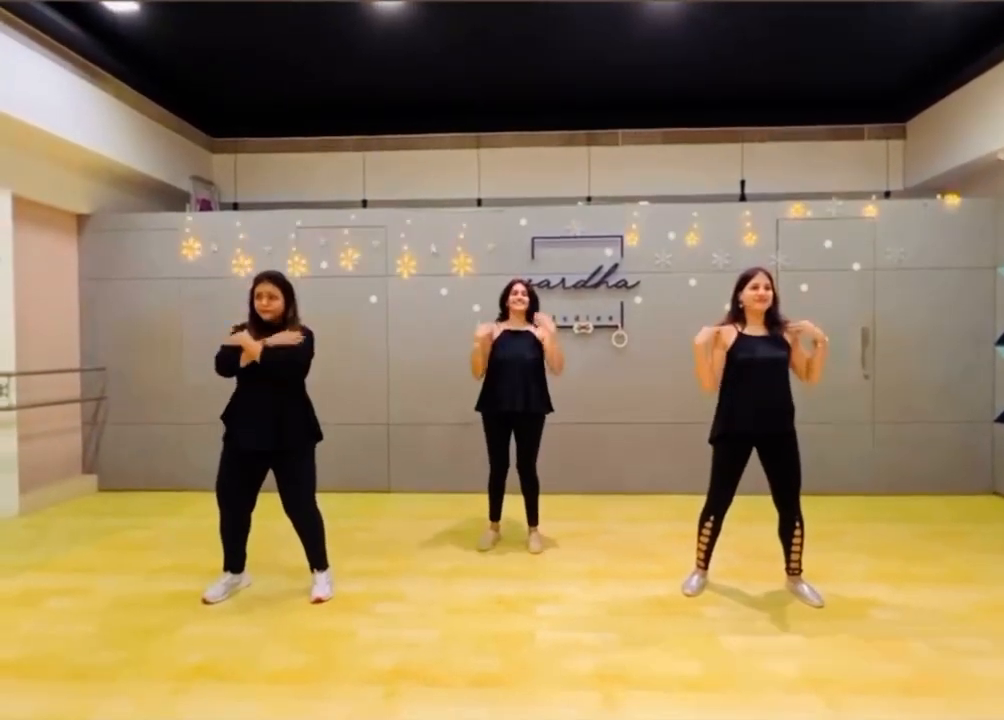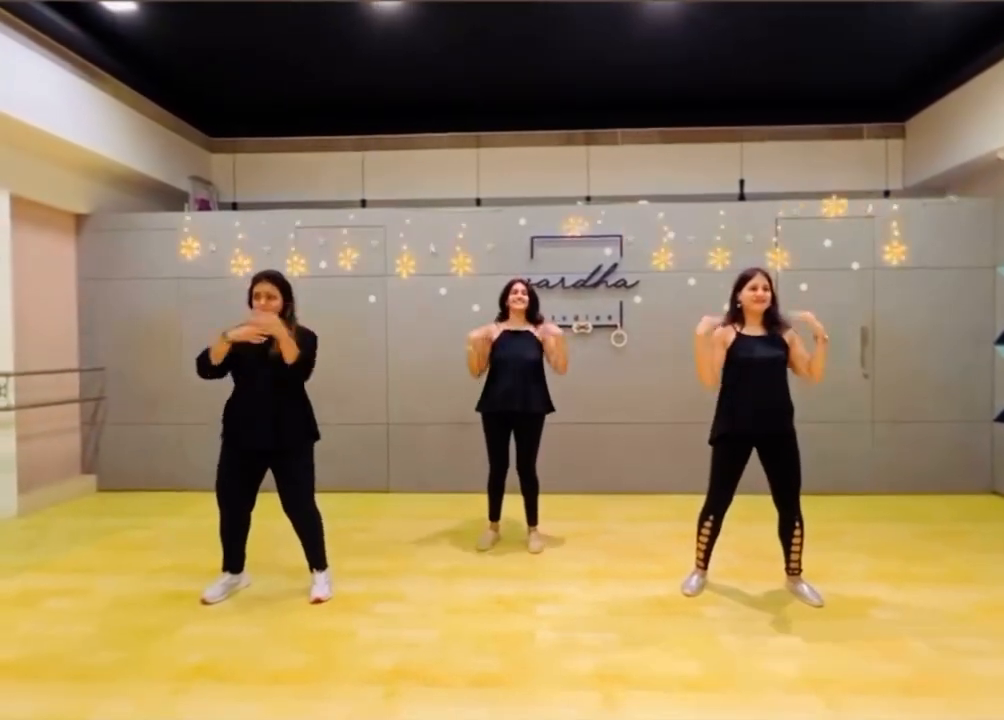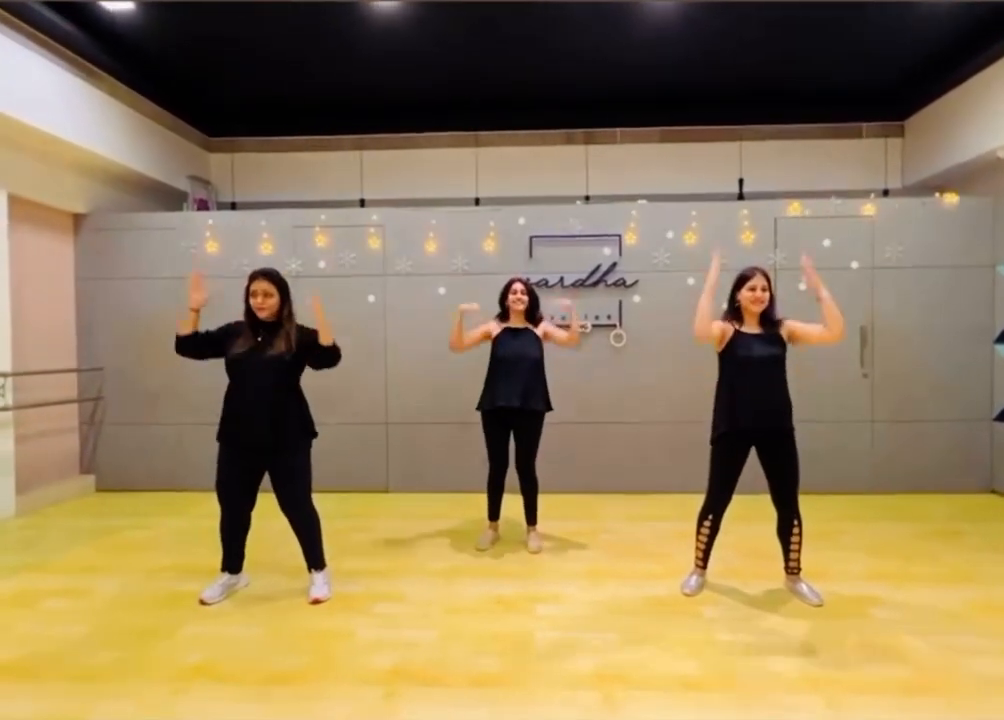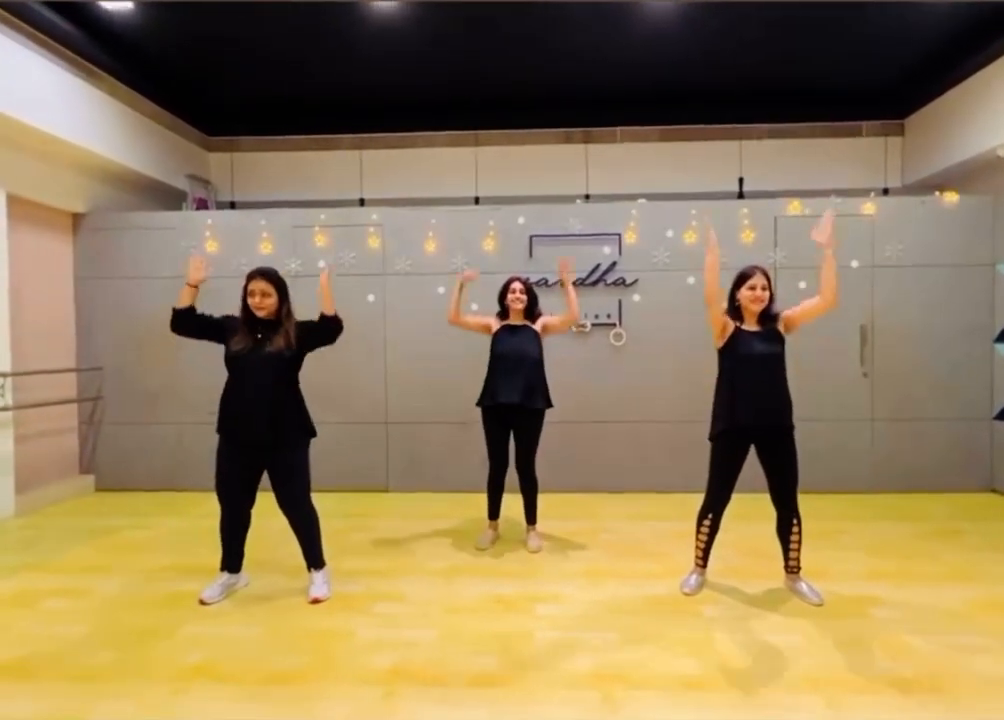
dt=0.1s
person 1, frame 1
left shoulder: (786, 334)
right shoulder: (726, 334)
left elbow: (811, 377)
right elbow: (710, 385)
left wrist: (819, 342)
right wrist: (700, 347)
left hip: (778, 430)
right hip: (733, 430)
left knee: (790, 506)
right knee: (717, 502)
left ankle: (795, 577)
right ankle: (700, 571)
person 1, frame 2
left shoulder: (784, 334)
right shoulder: (725, 333)
left elbow: (813, 375)
right elbow: (710, 381)
left wrist: (820, 336)
right wrist: (701, 339)
left hip: (778, 430)
right hip: (733, 430)
left knee: (790, 506)
right knee: (717, 502)
left ankle: (794, 577)
right ankle: (700, 570)
person 1, frame 3
left shoulder: (782, 330)
right shoulder: (725, 330)
left elbow: (835, 333)
right elbow: (701, 331)
left wrist: (820, 289)
right wrist: (710, 283)
left hip: (777, 430)
right hip: (733, 430)
left knee: (788, 506)
right knee: (716, 501)
left ankle: (795, 577)
right ankle: (698, 569)
person 1, frame 4
left shoulder: (780, 324)
right shoulder: (724, 327)
left elbow: (827, 298)
right elbow: (710, 296)
left wrist: (827, 248)
right wrist: (712, 247)
left hip: (776, 429)
right hip: (732, 429)
left knee: (787, 504)
right knee: (715, 502)
left ankle: (793, 576)
right ankle: (698, 569)
person 2, frame 1
left shoulder: (300, 338)
right shoulder: (245, 332)
left elbow: (282, 369)
right elbow: (227, 365)
left wrist: (251, 347)
right wrist: (268, 341)
left hip: (291, 437)
right hip: (243, 436)
left knee: (300, 506)
right knee: (231, 504)
left ankle: (321, 573)
right ankle: (233, 573)
person 2, frame 2
left shoulder: (301, 337)
right shoulder: (239, 335)
left elbow: (299, 373)
right elbow: (207, 368)
left wrist: (281, 336)
right wrist: (229, 338)
left hip: (289, 437)
right hip: (242, 436)
left knee: (300, 505)
right knee: (231, 504)
left ankle: (320, 573)
right ankle: (233, 573)
person 2, frame 3
left shoulder: (297, 337)
right shoulder: (234, 335)
left elbow: (328, 357)
right elbow: (187, 346)
left wrist: (322, 318)
right wrist: (193, 308)
left hip: (287, 437)
right hip: (238, 437)
left knee: (297, 505)
right knee: (233, 506)
left ankle: (318, 573)
right ankle: (231, 574)
person 2, frame 4
left shoulder: (296, 332)
right shoulder: (232, 329)
left elbow: (331, 330)
right elbow: (182, 325)
left wrist: (325, 289)
right wrist: (192, 284)
left hip: (285, 435)
right hip: (238, 435)
left knee: (296, 503)
right knee: (232, 504)
left ankle: (318, 571)
right ankle: (231, 573)
person 3, frame 1
left shoulder: (539, 331)
right shoulder: (494, 330)
left elbow: (557, 369)
right elbow: (478, 373)
left wrist: (551, 334)
right wrist: (479, 343)
left hip: (531, 409)
right hip: (495, 409)
left knee: (527, 468)
right knee: (498, 468)
left ankle: (533, 530)
right ankle: (493, 527)
person 3, frame 2
left shoulder: (540, 331)
right shoulder: (493, 330)
left elbow: (561, 368)
right elbow: (476, 372)
left wrist: (559, 339)
right wrist: (472, 345)
left hip: (530, 409)
right hip: (496, 408)
left knee: (527, 468)
right knee: (497, 468)
left ankle: (533, 529)
right ankle: (493, 527)
person 3, frame 3
left shoulder: (540, 329)
right shoulder: (494, 328)
left elbow: (572, 341)
right elbow: (457, 345)
left wrist: (571, 313)
right wrist: (460, 316)
left hip: (530, 408)
right hip: (495, 407)
left knee: (526, 468)
right knee: (497, 467)
left ankle: (532, 529)
right ankle: (492, 526)
person 3, frame 4
left shoulder: (539, 324)
right shoulder: (493, 324)
left elbow: (571, 319)
right elbow: (454, 319)
left wrist: (567, 283)
right wrist: (460, 285)
left hip: (530, 406)
right hip: (495, 404)
left knee: (525, 466)
right knee: (497, 465)
left ankle: (531, 528)
right ankle: (492, 526)
